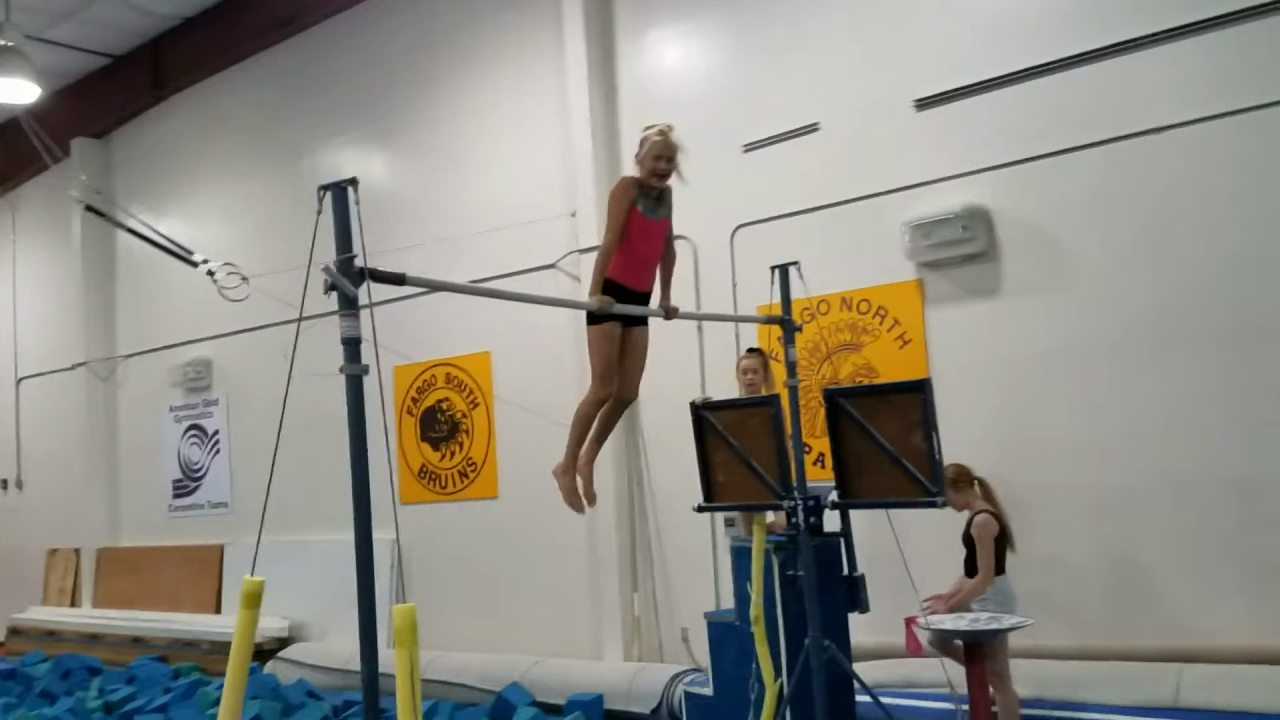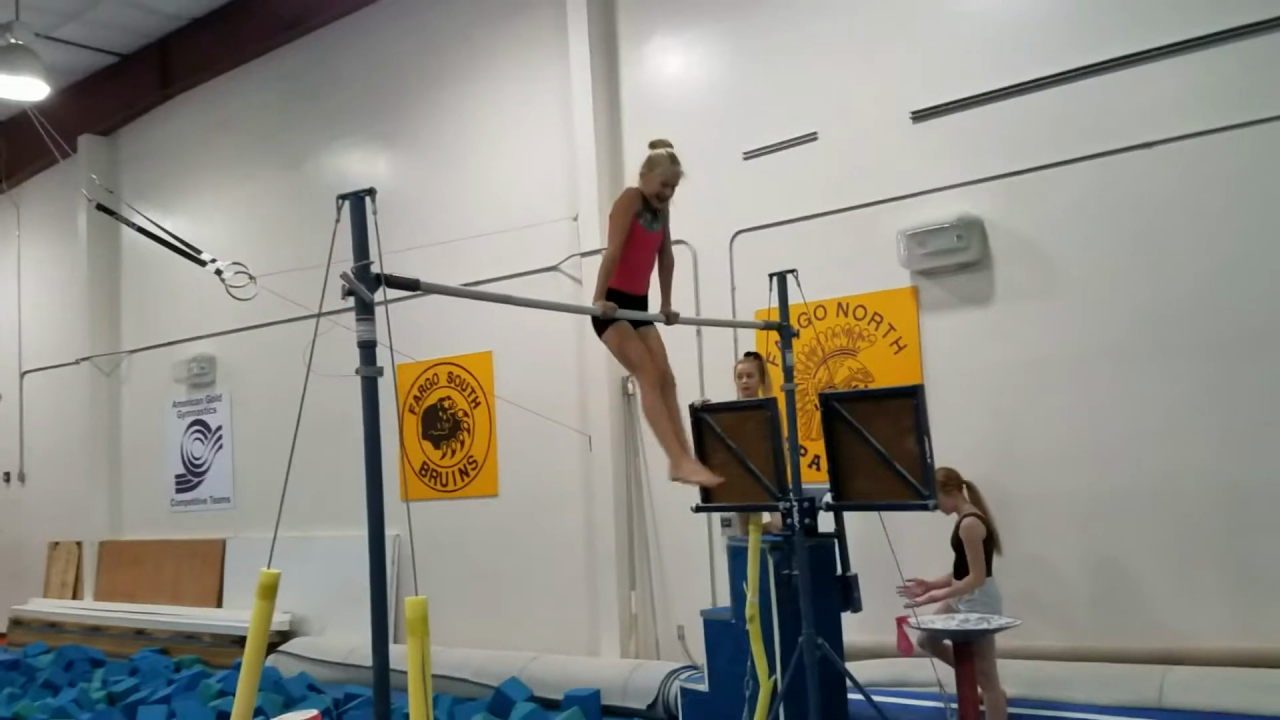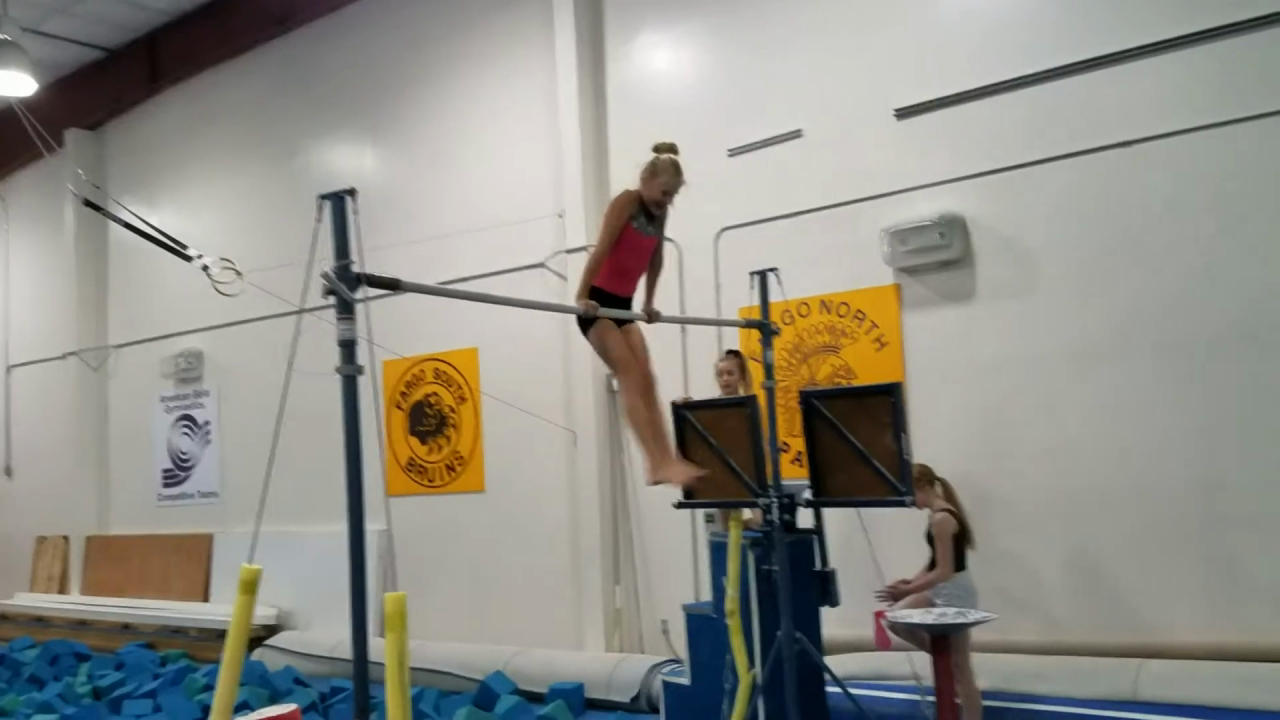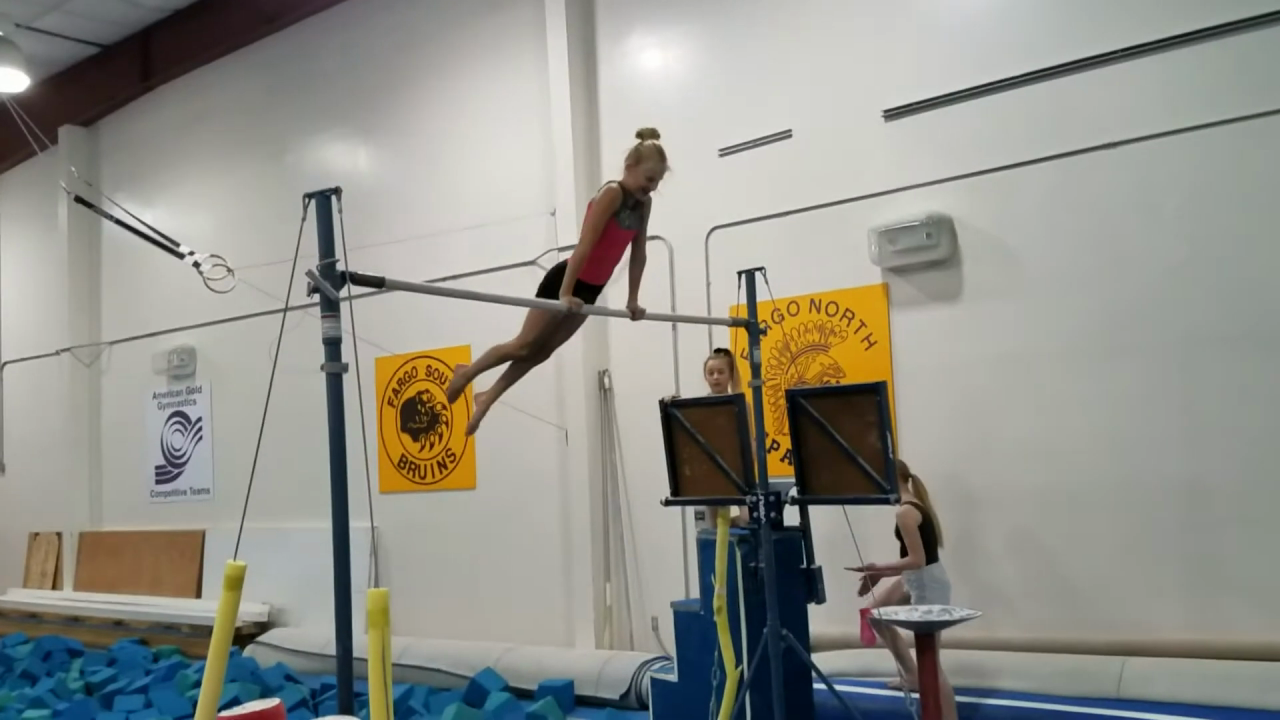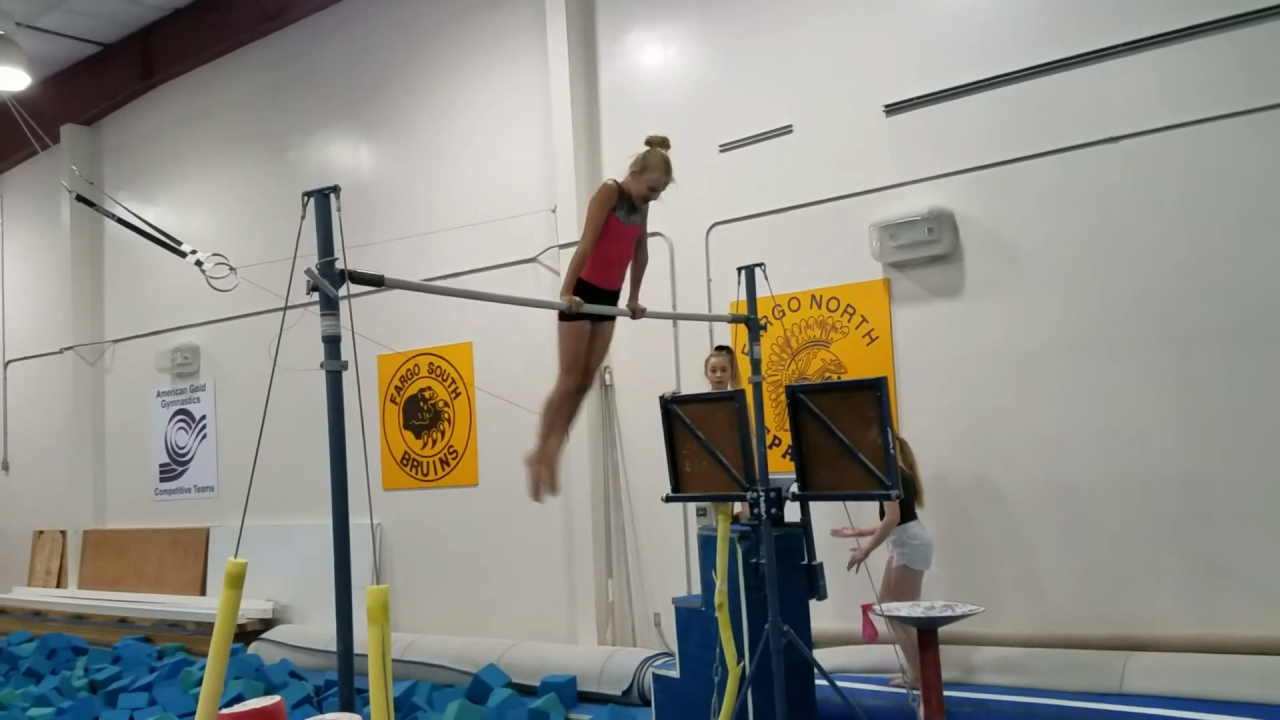
dt=0.4s
person 1, frame 1
left shoulder: (665, 194)
right shoulder: (627, 187)
left elbow: (667, 249)
right elbow: (610, 241)
left wrist: (665, 298)
right wrist: (595, 291)
left hip: (639, 300)
right hip: (613, 295)
left knee: (627, 393)
right knee: (603, 390)
left ankle: (587, 463)
right ankle: (567, 467)
person 1, frame 2
left shoulder: (660, 208)
right shoulder: (629, 199)
left elbow: (665, 257)
right elbow: (613, 251)
left wrist: (666, 304)
right wrist: (599, 299)
left hip: (637, 306)
right hip: (613, 304)
left knee: (665, 380)
right knee: (650, 377)
left ankle: (685, 459)
right ankle: (681, 461)
person 1, frame 3
left shoulder: (660, 210)
right shoulder: (628, 201)
right elbow: (602, 249)
left wrist: (648, 304)
right wrist: (582, 296)
left hip: (622, 306)
right hip: (598, 305)
left knee: (645, 379)
right knee: (632, 377)
left ankle: (667, 460)
right ankle: (659, 463)
person 1, frame 4
left shoulder: (644, 204)
right shoulder: (611, 195)
left elbow: (639, 253)
right elbow: (585, 246)
left wrist: (633, 301)
right wrist: (566, 294)
left hip: (589, 290)
right hip: (566, 285)
left knee: (542, 351)
right knee: (525, 346)
left ankle: (490, 396)
right ankle: (468, 372)
person 1, frame 5
left shoulder: (640, 205)
right shoulder: (608, 192)
left elbow: (640, 252)
right elbow: (586, 245)
left wrist: (633, 298)
right wrist: (566, 292)
left hip: (608, 299)
right hip: (584, 295)
left knee: (584, 382)
right knee: (569, 381)
left ankle: (550, 453)
right ankle: (541, 453)
person 2, frame 1
left shoulder: (983, 520)
right shoulder: (978, 516)
left elbow: (985, 576)
left wrist: (951, 607)
right wrist: (949, 595)
left hip: (992, 599)
right hip: (978, 596)
left knee: (999, 676)
right knee: (938, 639)
right ankle: (992, 683)
person 2, frame 2
left shoulder: (970, 524)
right shoulder: (967, 519)
left elbow: (977, 577)
left wrist: (935, 597)
right wrist: (931, 585)
left hip: (978, 601)
right hip: (963, 598)
left knee: (986, 676)
right knee: (927, 641)
right ankle: (988, 689)
person 2, frame 3
left shoulder: (941, 518)
right shoulder: (940, 514)
left elbow: (945, 572)
left wrist: (907, 590)
right wrist: (910, 583)
left hip: (954, 593)
right hip: (940, 591)
left knee: (960, 670)
right knee: (897, 623)
right ankle: (948, 664)
person 2, frame 4
left shoulder: (905, 512)
right shoulder: (913, 506)
left elbow: (917, 560)
left wrist: (878, 569)
right wrist: (881, 571)
left hip: (927, 584)
right hip: (914, 580)
right knee: (875, 613)
right ankle: (911, 676)
person 2, frame 5
right shoulder: (899, 470)
left elbow: (892, 518)
left wrist: (866, 550)
right wrist: (859, 532)
left hip: (910, 543)
right hip: (902, 543)
right knee: (886, 605)
right ankle: (916, 673)
